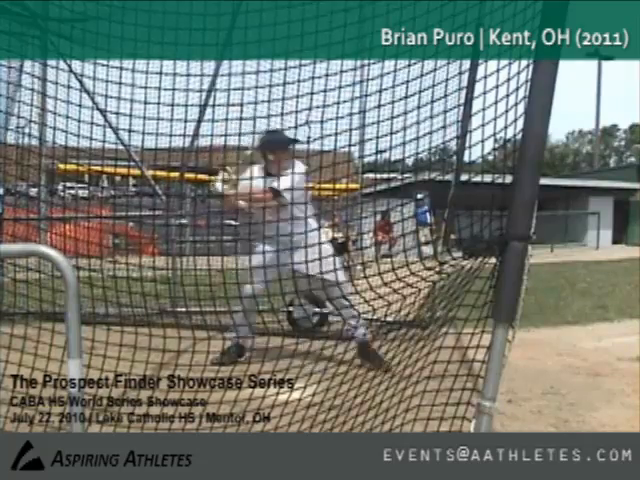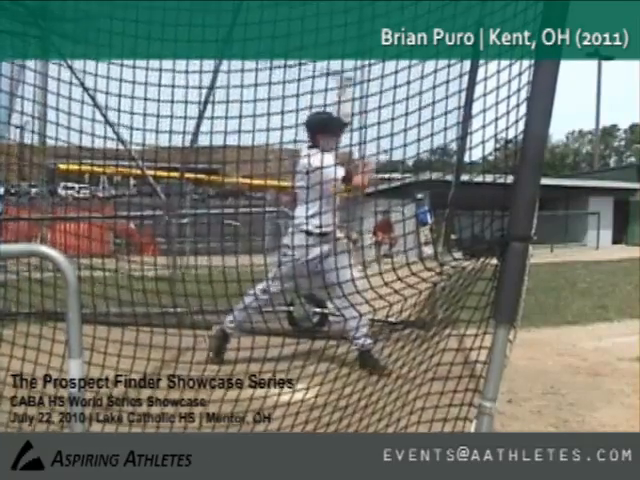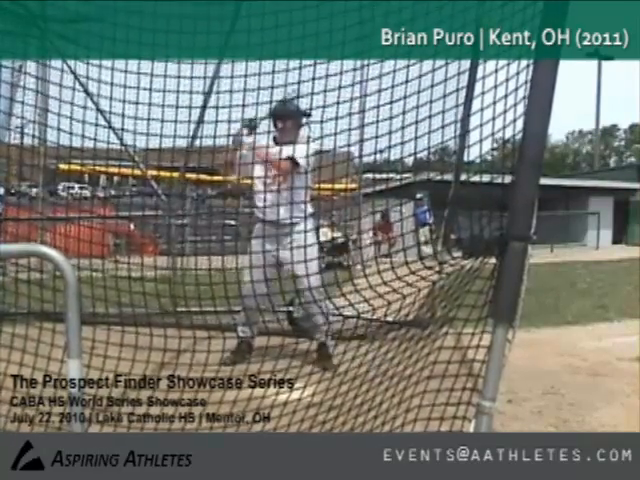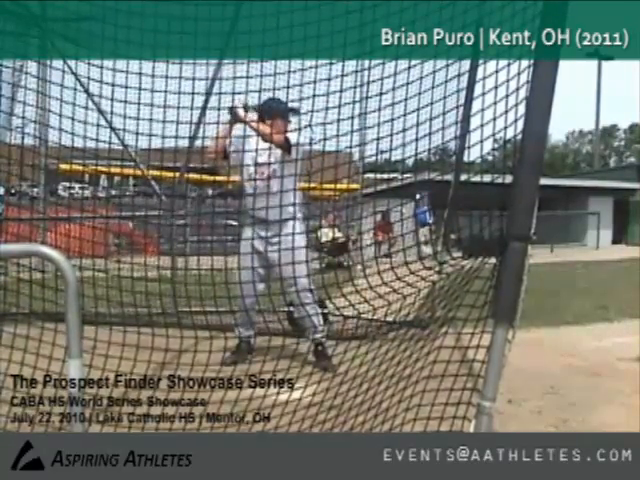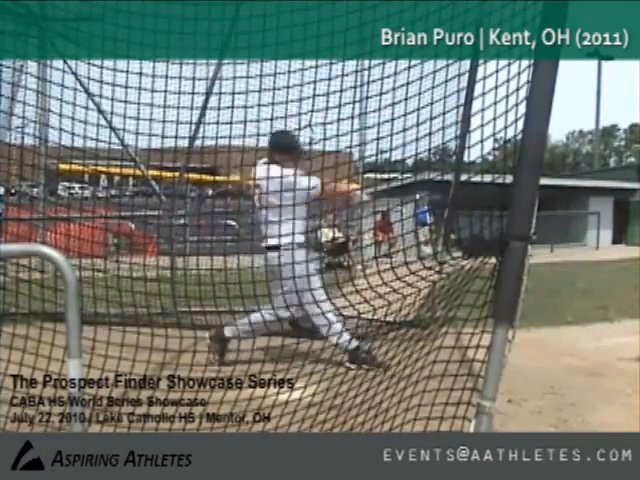
dt=1s
person 1, frame 1
left shoulder: (297, 170)
right shoulder: (253, 174)
left elbow: (270, 198)
right elbow: (242, 204)
left wrist: (237, 194)
left hip: (308, 239)
right hip: (272, 244)
left knee: (338, 286)
right knee: (250, 292)
left ankle: (362, 343)
right ankle: (239, 343)
person 1, frame 2
left shoulder: (319, 153)
right shoulder: (317, 161)
right elbow: (356, 183)
right wrist: (367, 171)
left hip: (330, 236)
right hip: (304, 239)
left knee: (347, 291)
right knee: (269, 290)
left ankle: (364, 350)
right ankle: (225, 332)
person 1, frame 3
left shoulder: (306, 147)
right shoulder: (260, 146)
left elbow: (284, 167)
left wrist: (252, 146)
right wrist: (238, 142)
left hip: (299, 228)
right hip: (265, 229)
left knee: (311, 287)
right knee: (252, 288)
left ankle: (323, 345)
right ankle: (245, 342)
person 1, frame 4
left shoulder: (294, 142)
right shoulder: (245, 143)
left elbow: (275, 139)
right elbow: (214, 152)
left wrist: (246, 118)
right wrist: (232, 122)
left hip: (287, 227)
right hip: (254, 227)
left knee: (301, 286)
right knee: (247, 288)
left ankle: (319, 345)
right ankle: (245, 342)
person 1, frame 5
left shoulder: (261, 168)
right shoulder: (285, 178)
right elbow: (327, 191)
right wrist: (347, 192)
left hip: (294, 247)
right hip: (286, 249)
left knee: (314, 302)
right knee: (287, 307)
left ankle: (351, 347)
right ankle: (225, 334)
